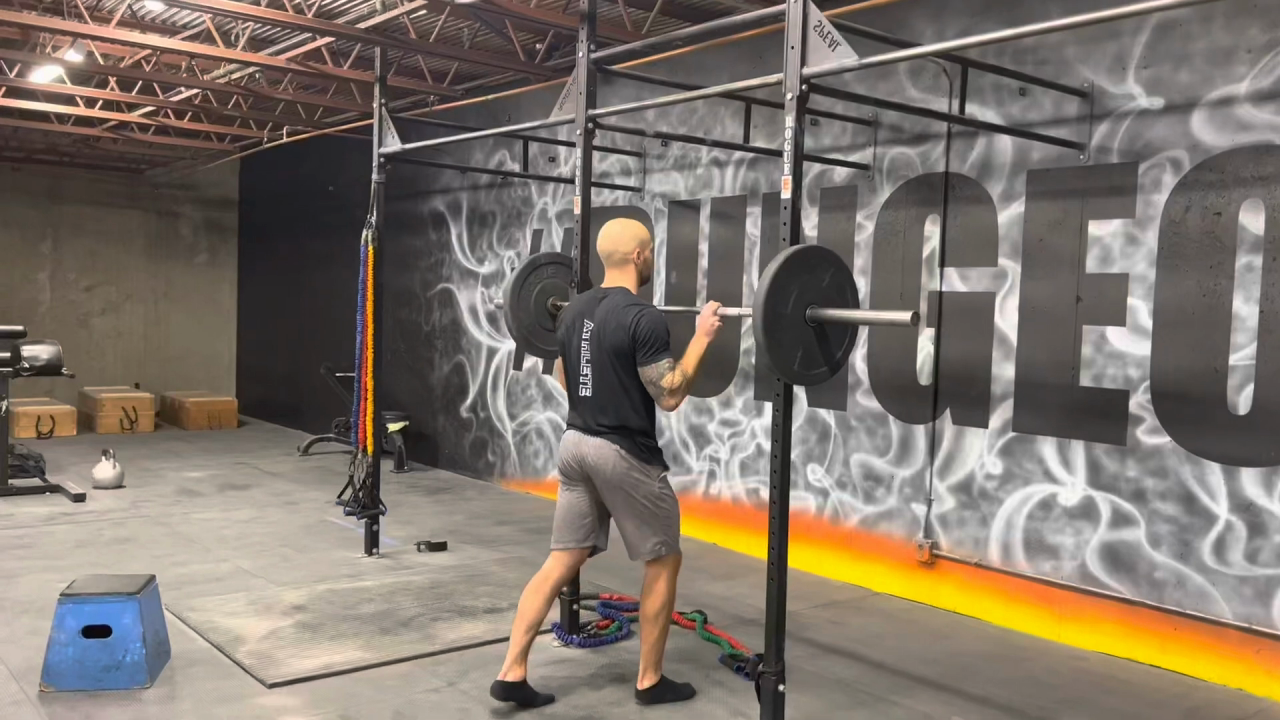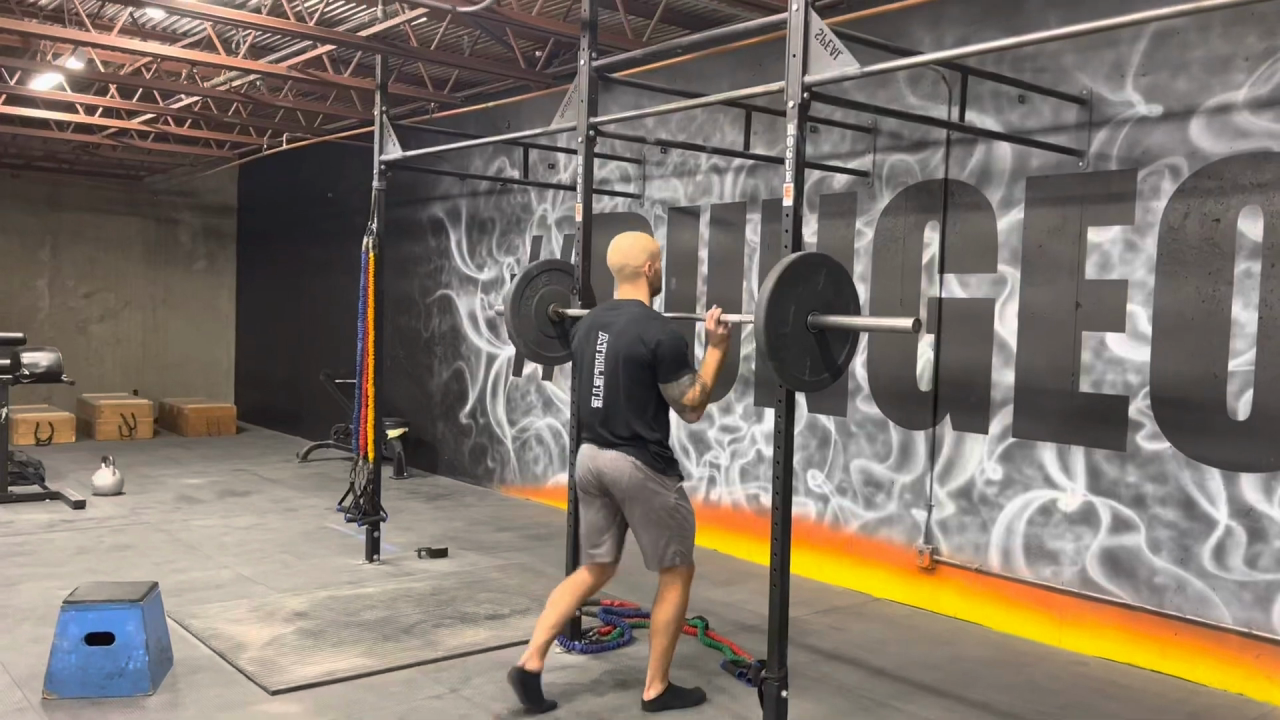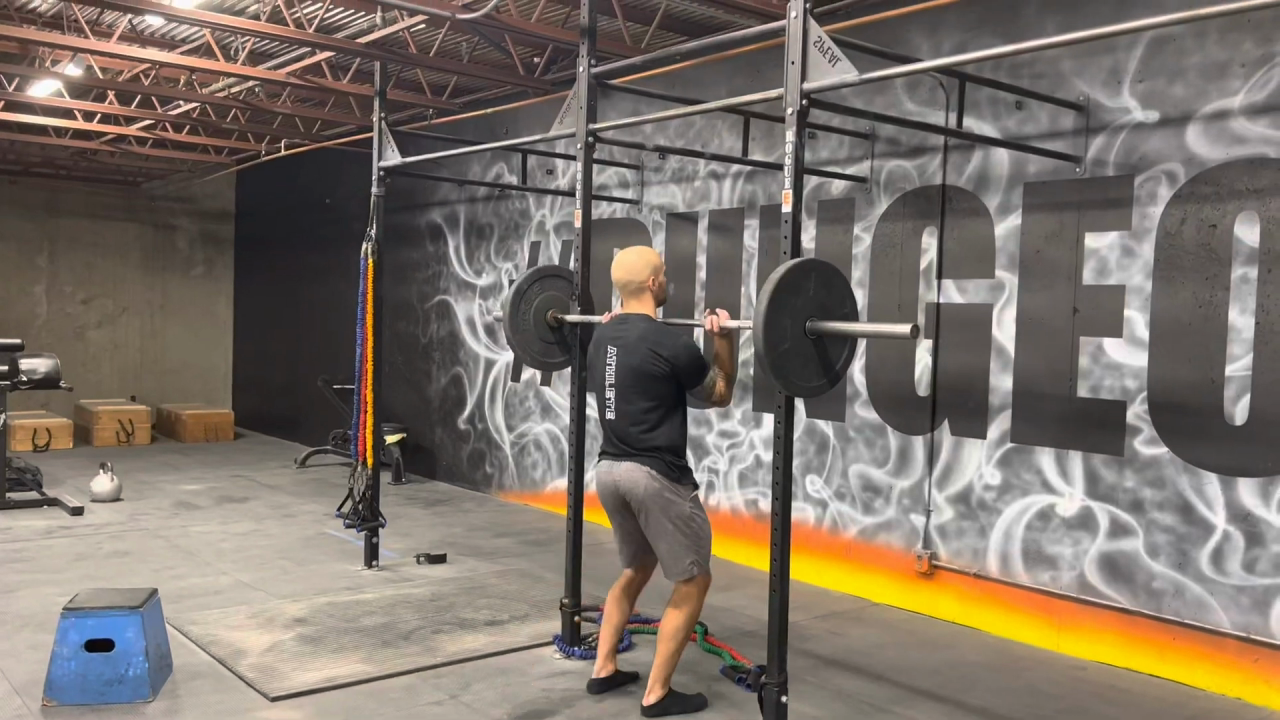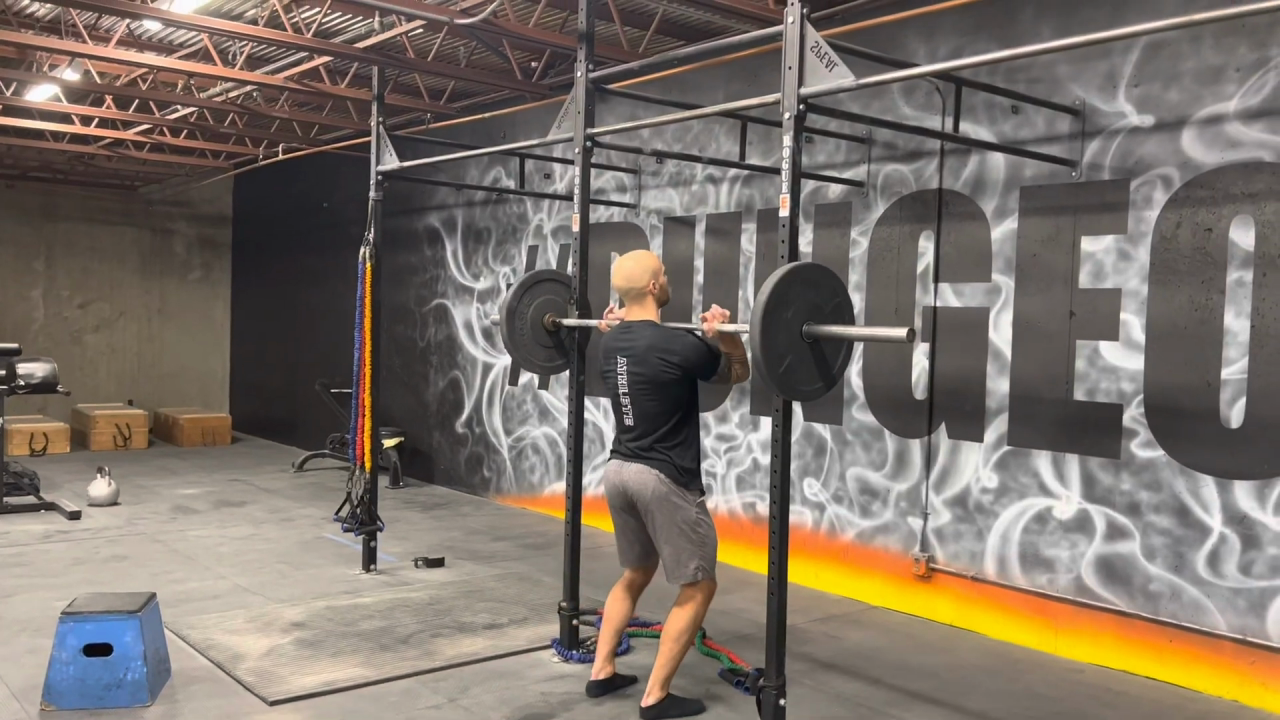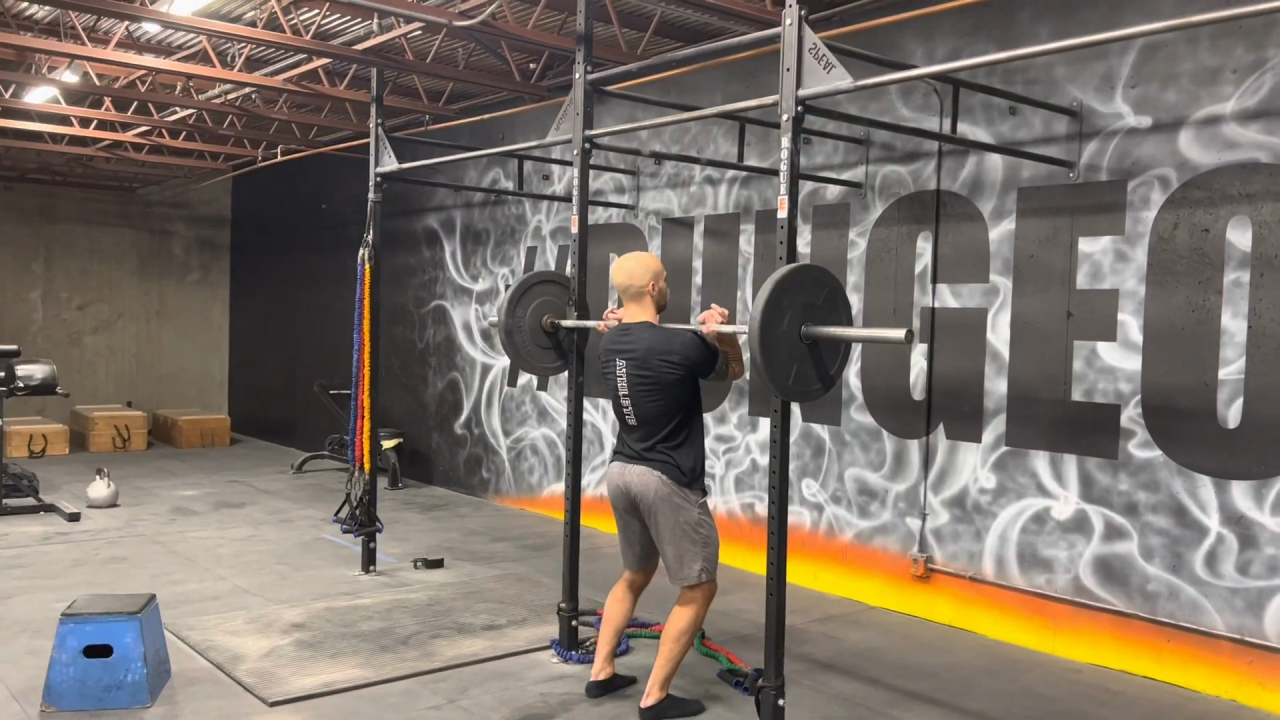
dt=0.3s
person 1, frame 1
left shoulder: (574, 309)
right shoulder: (643, 318)
right elbow: (670, 396)
right wrist: (703, 337)
left hip: (575, 445)
right hip: (624, 454)
left knee: (561, 562)
right knee: (663, 563)
left ankle: (512, 673)
right ankle: (650, 679)
person 1, frame 2
left shoulder: (587, 323)
right shoulder: (661, 333)
right elbow: (691, 408)
right wrist: (715, 347)
left hip: (590, 458)
right hip: (641, 465)
left knee: (593, 570)
right knee: (677, 573)
left ankle: (531, 662)
right ankle: (656, 688)
person 1, frame 3
left shoulder: (602, 337)
right shoulder: (671, 343)
right elbow: (720, 396)
right wrist: (724, 343)
left hip: (609, 470)
right hip: (657, 477)
left knee: (637, 569)
right knee: (693, 581)
left ankle: (604, 669)
person 1, frame 4
left shoulder: (610, 342)
right shoulder: (679, 346)
right elbow: (738, 373)
right wrist: (723, 336)
left hip: (618, 471)
right hip: (664, 480)
left knee: (636, 573)
right knee: (697, 586)
left ankle: (602, 672)
person 1, frame 5
left shoulder: (610, 343)
right shoulder: (680, 345)
right elbow: (734, 370)
right wrist: (720, 333)
left hip: (621, 472)
right hip: (667, 481)
left knee: (635, 575)
right knee: (698, 589)
left ankle: (601, 672)
